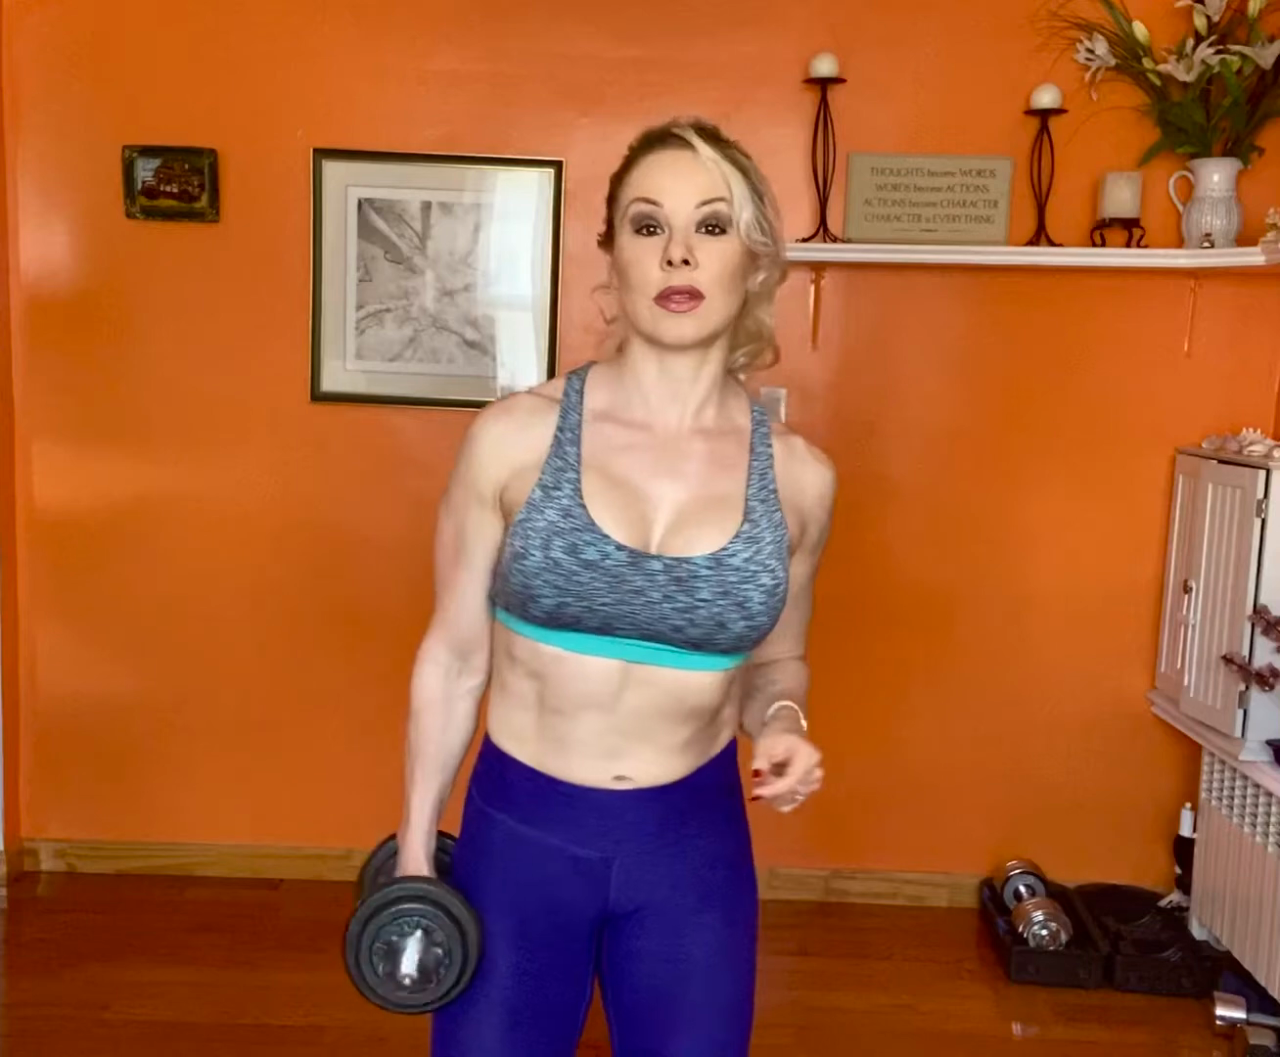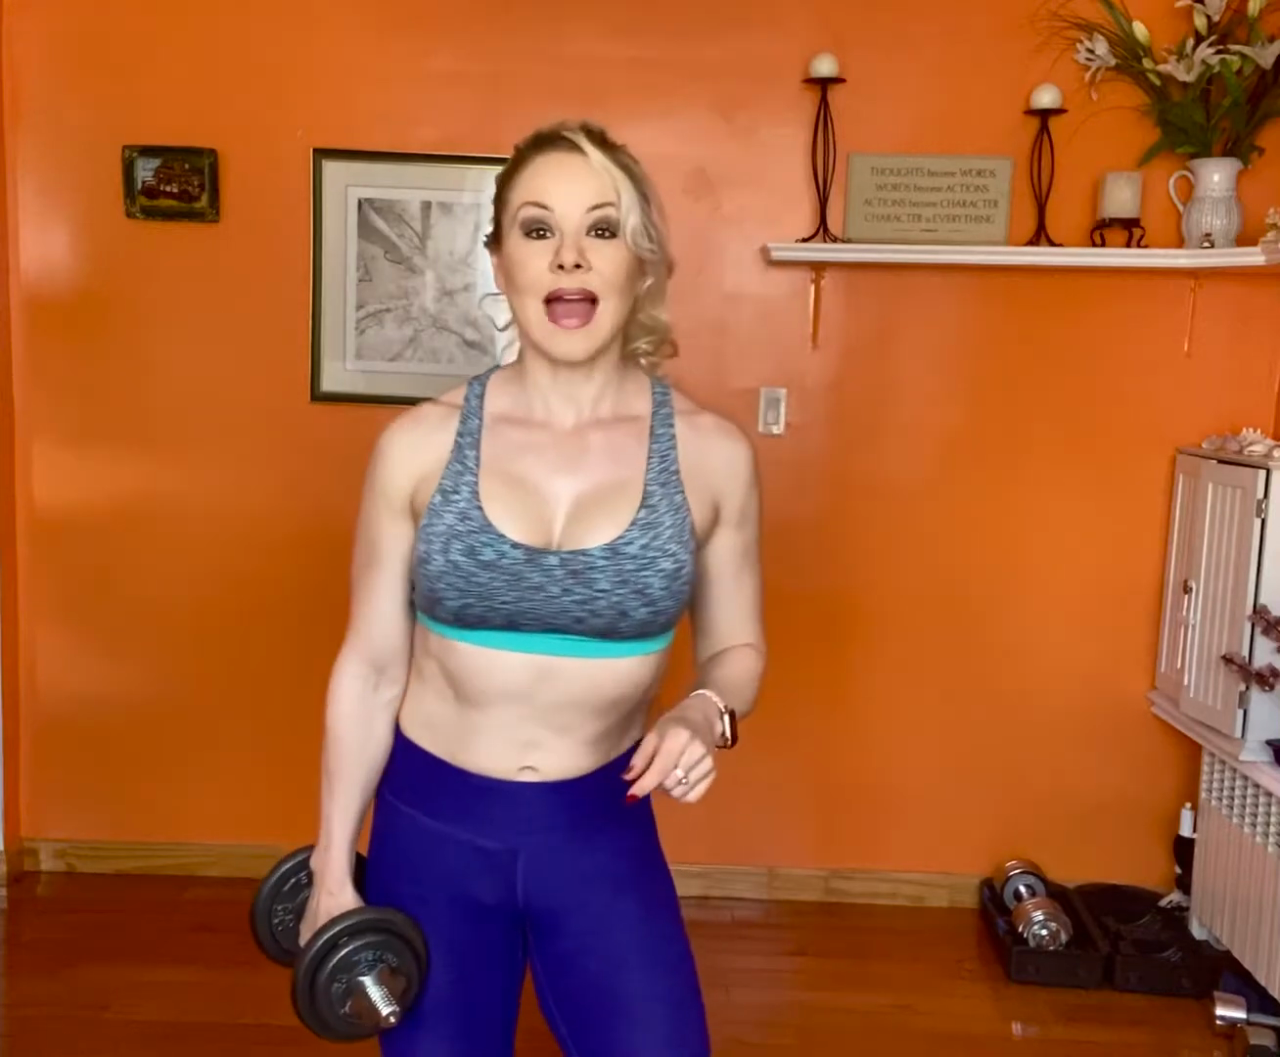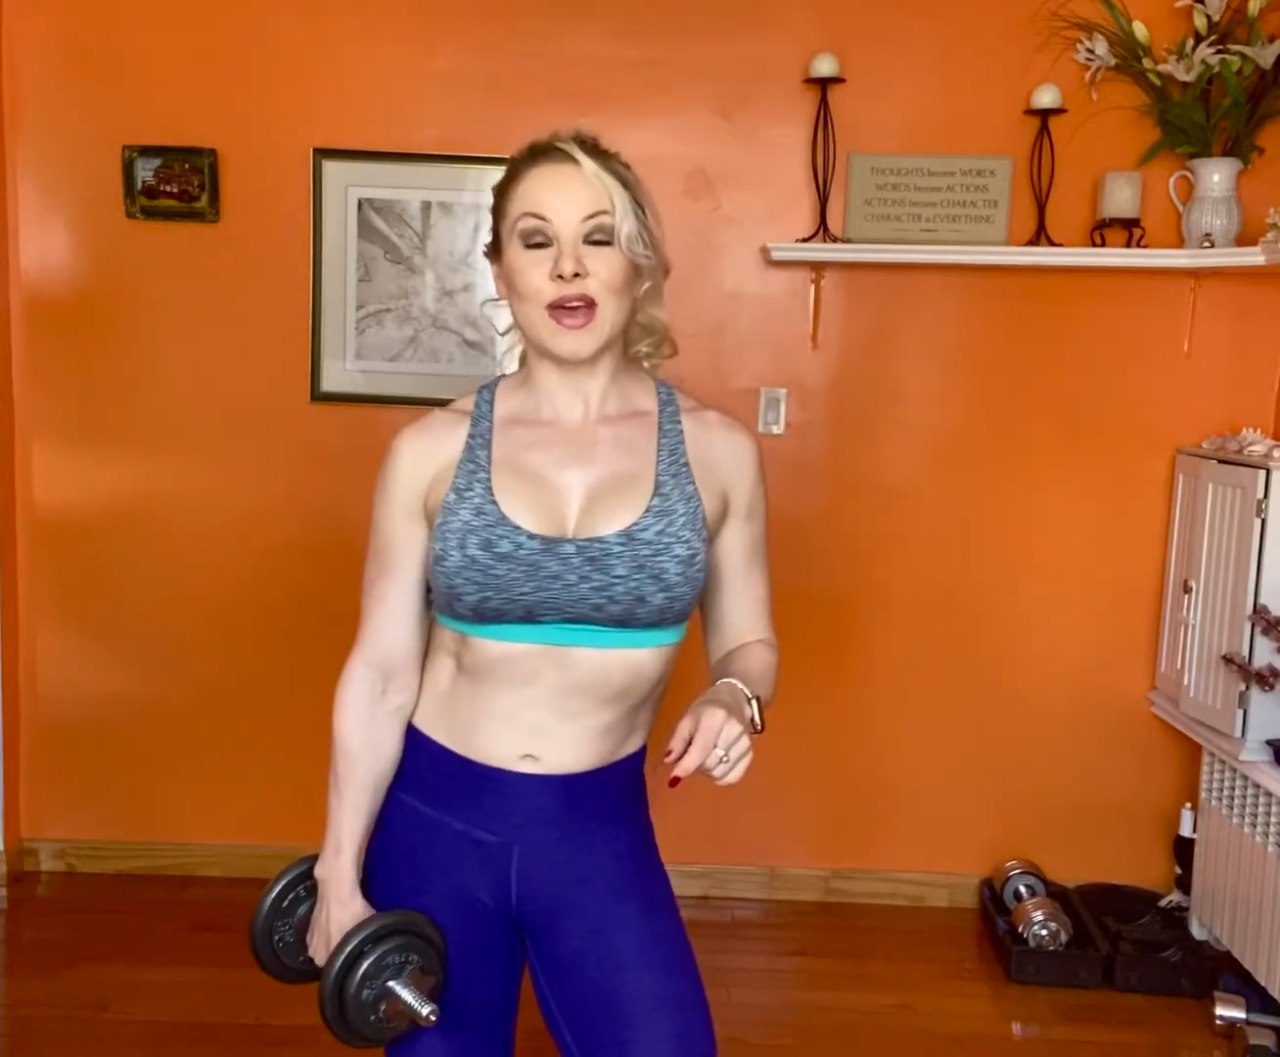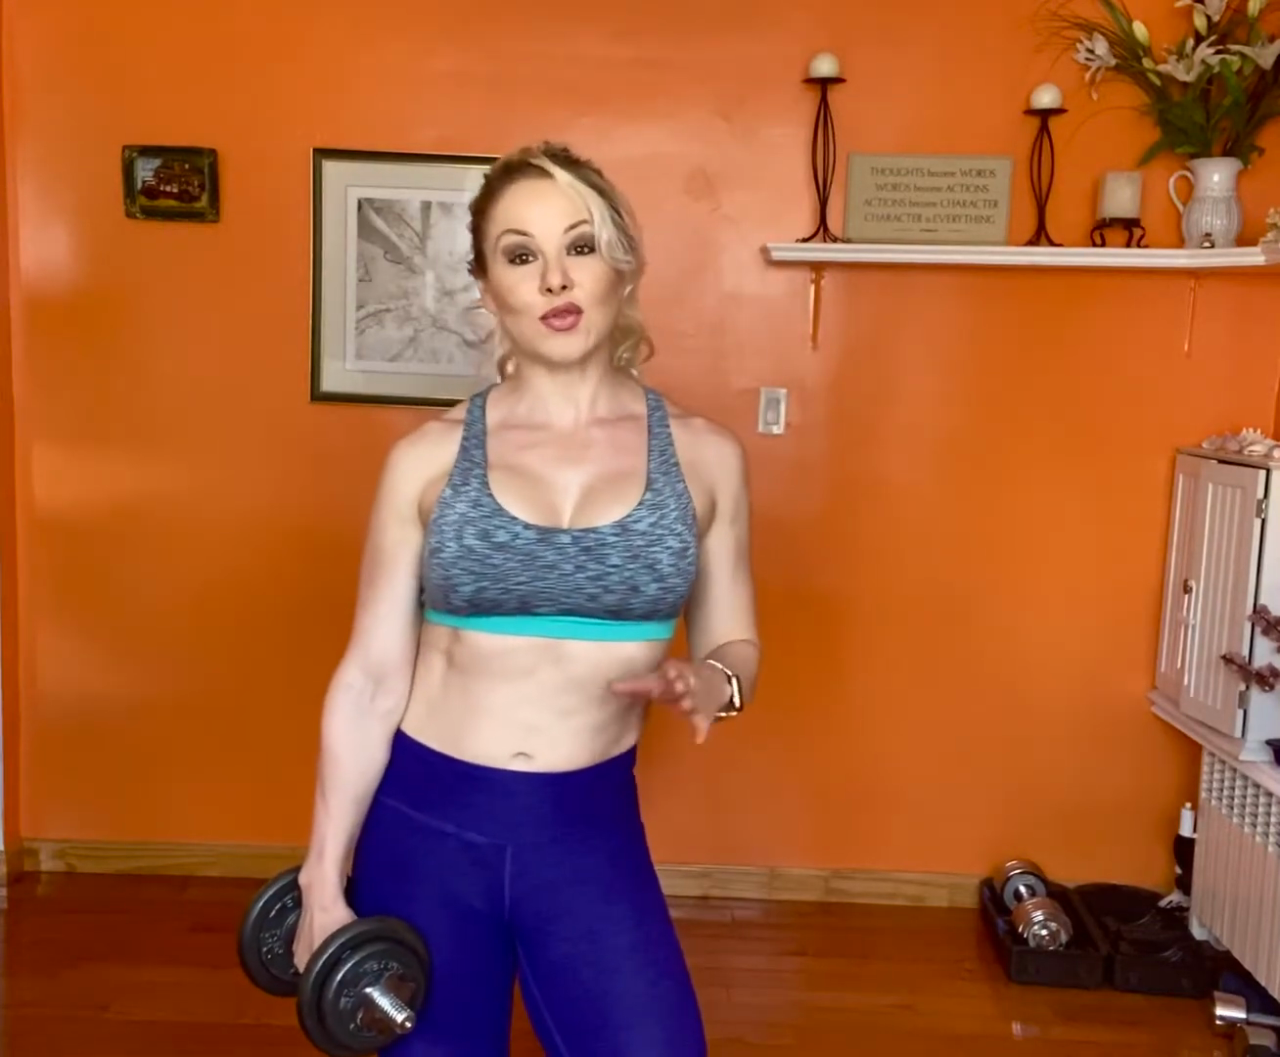
dt=0.7s
person 1, frame 1
left shoulder: (796, 475)
right shoulder: (513, 437)
right elbow: (453, 656)
left wrist: (781, 723)
right wrist: (413, 850)
left hip: (693, 846)
right hip: (517, 835)
person 1, frame 2
left shoulder: (710, 453)
right shoulder: (420, 445)
left elbow: (736, 645)
right elbow: (370, 667)
left wrist: (704, 714)
right wrist: (332, 865)
left hip: (602, 832)
right hip: (432, 828)
person 1, frame 3
left shoulder: (716, 448)
right shoulder: (432, 449)
left elbow: (748, 641)
right elbow: (378, 672)
left wrist: (733, 698)
right wrist: (338, 874)
left hip: (599, 831)
right hip: (434, 821)
person 1, frame 4
left shoulder: (703, 454)
right shoulder: (430, 457)
left elbow: (734, 642)
right elbow: (369, 678)
left wrist: (710, 677)
right wrist: (323, 879)
left hip: (590, 832)
right hip: (422, 824)
